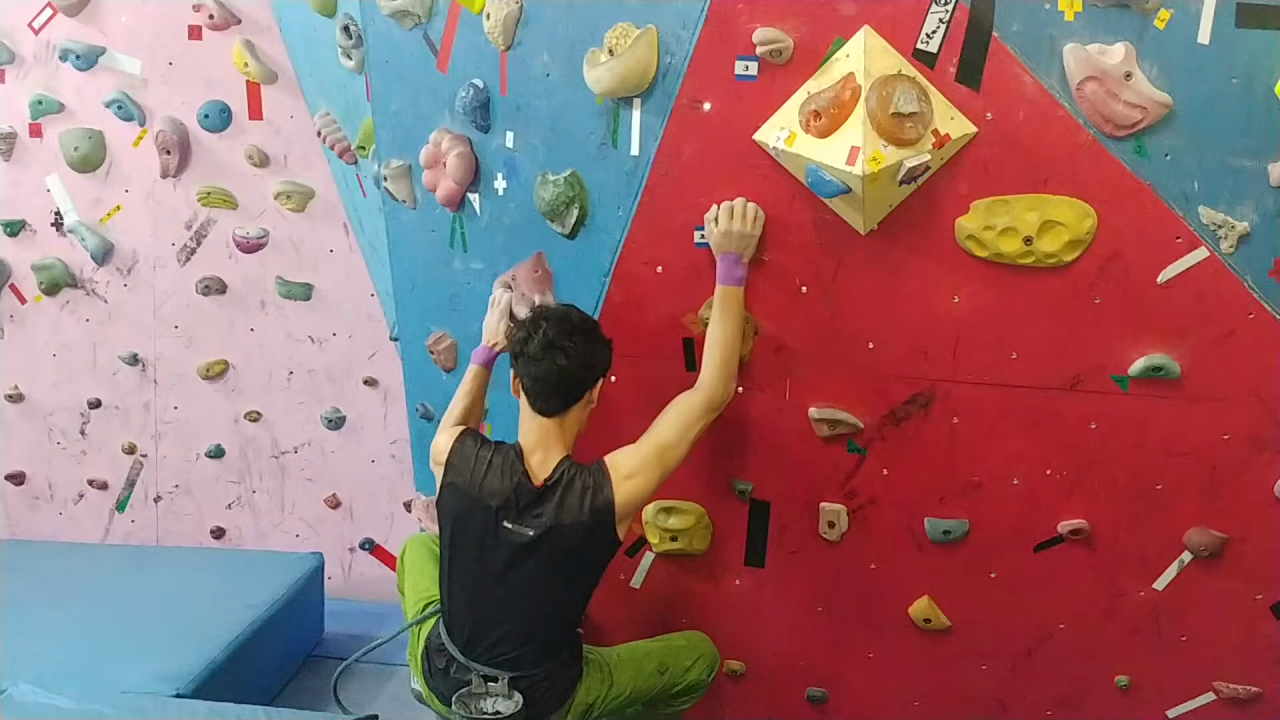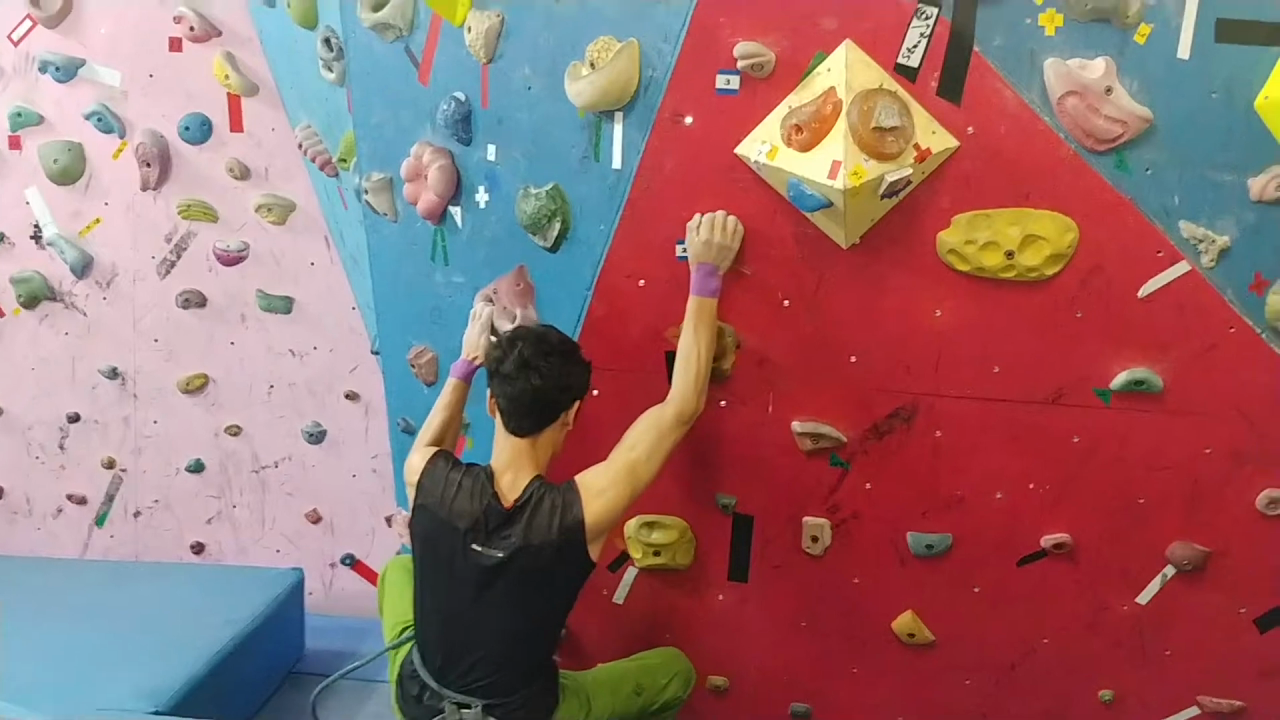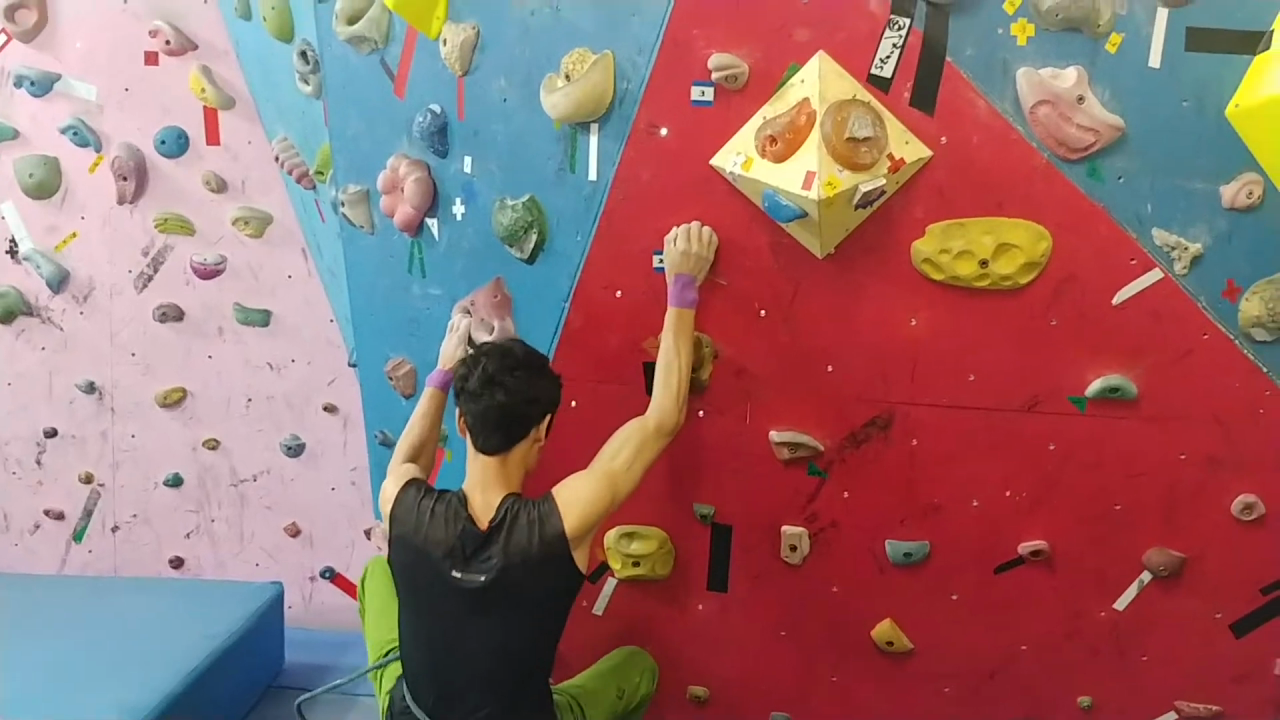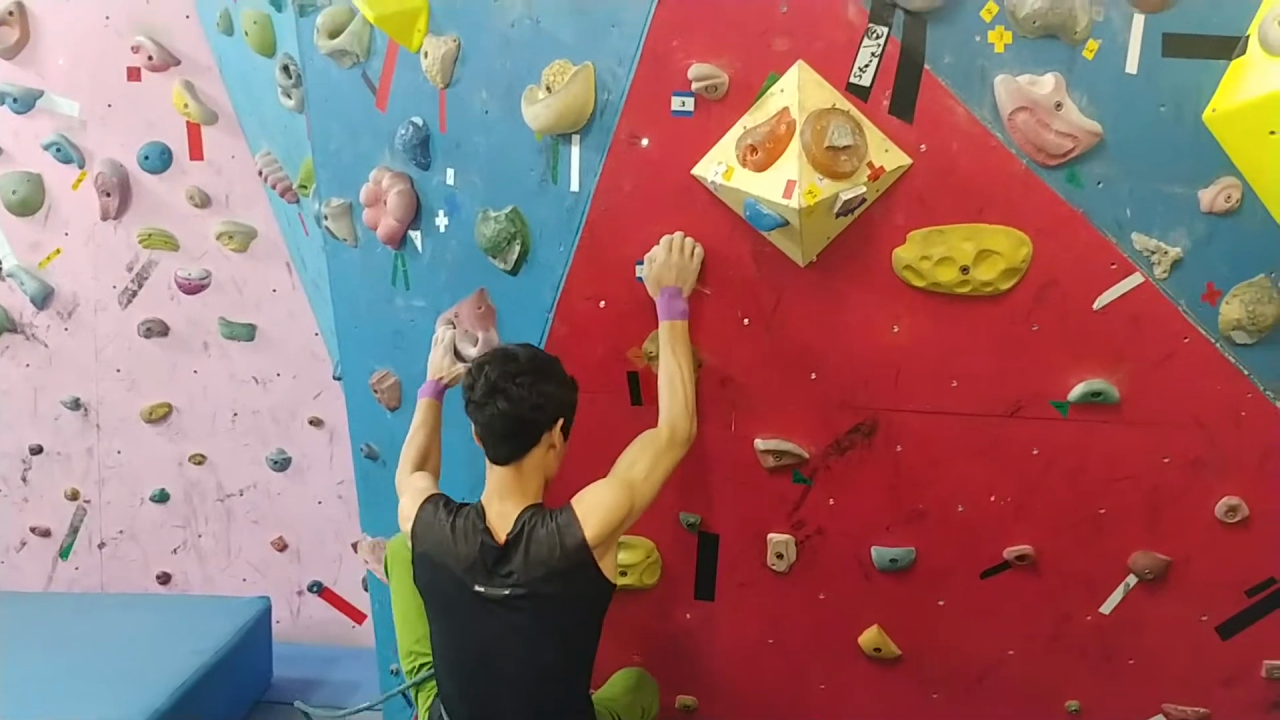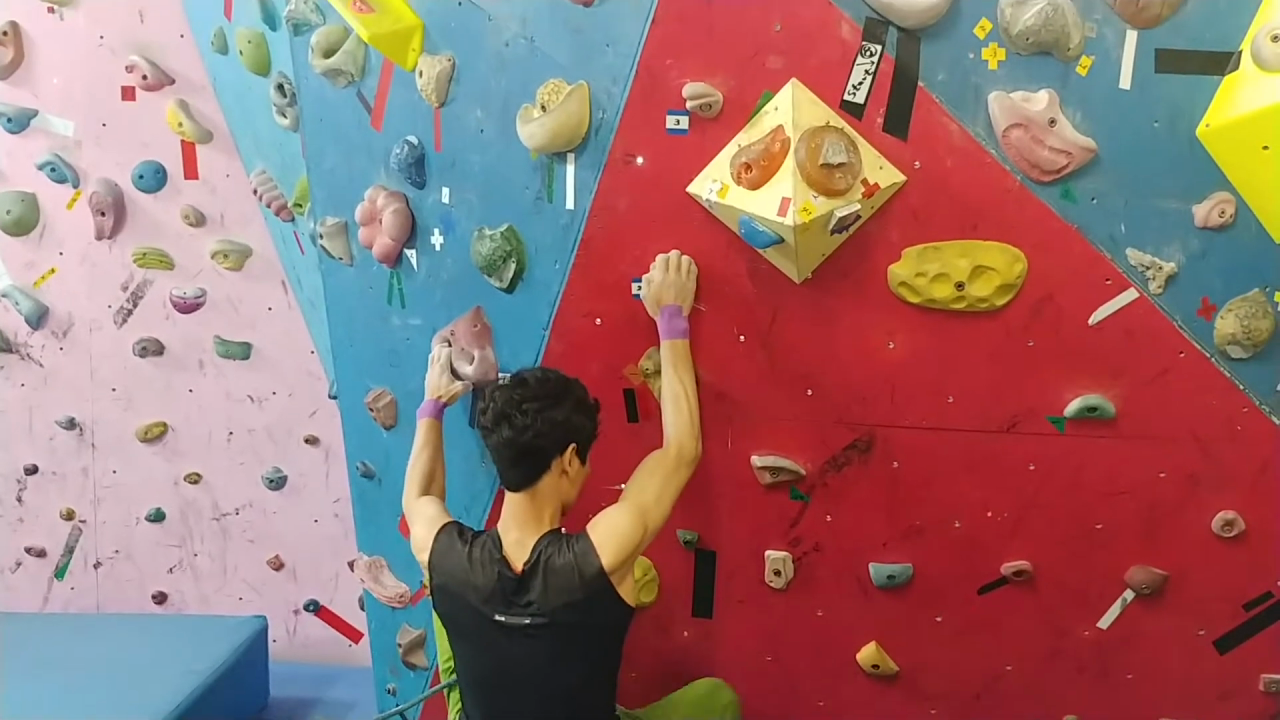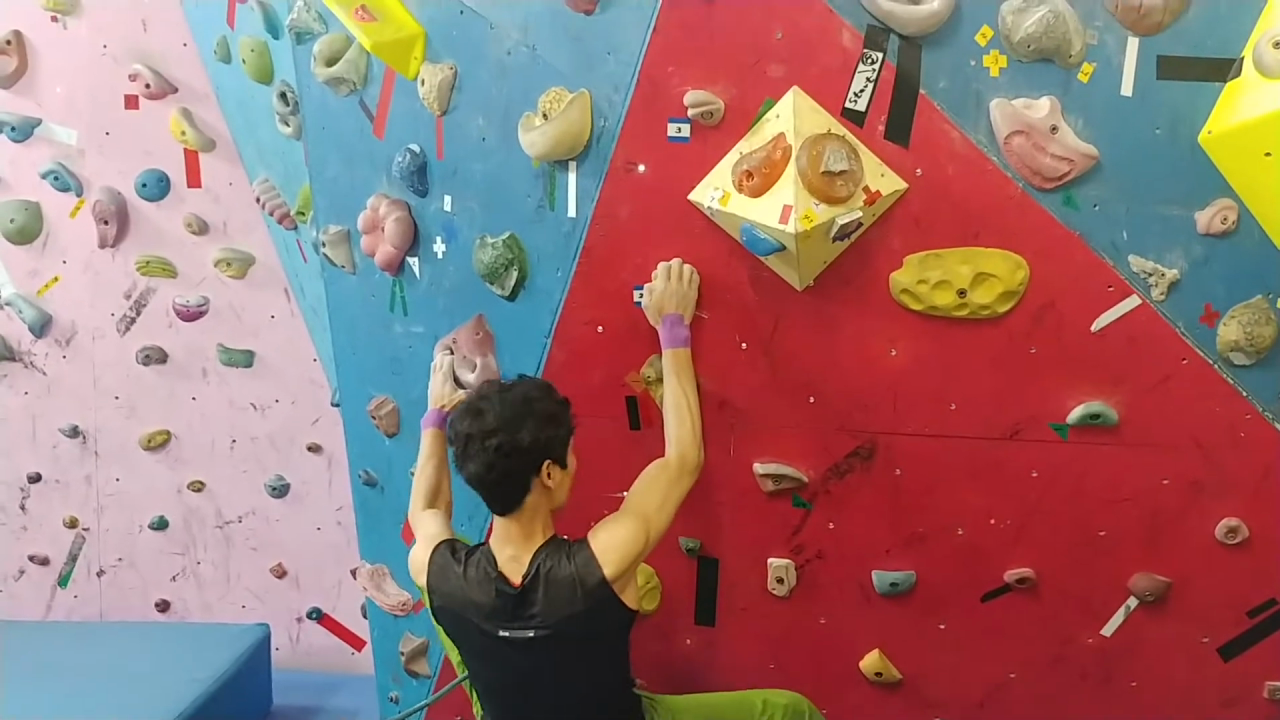
dt=0.4s
person 1, frame 1
left shoulder: (457, 459)
right shoulder: (610, 490)
right elbow: (713, 393)
left wrist: (487, 350)
right wrist: (730, 265)
left knee: (419, 547)
right knee: (700, 656)
person 1, frame 2
left shoulder: (430, 481)
right shoulder: (582, 511)
right elbow: (683, 406)
left wrist: (466, 364)
right wrist: (705, 277)
right knee: (674, 673)
person 1, frame 3
left shoulder: (404, 509)
right shoulder: (562, 523)
left elbow: (405, 465)
right elbow: (664, 419)
left wrist: (442, 375)
right wrist: (682, 289)
right knee: (638, 667)
person 1, frame 4
left shoulder: (428, 528)
right shoulder: (583, 532)
left elbow: (413, 474)
right elbow: (678, 430)
left wrist: (435, 386)
right wrist: (672, 301)
person 1, frame 5
left shoulder: (446, 557)
right shoulder: (599, 556)
left elbow: (419, 501)
right elbow: (683, 449)
left wrist: (433, 405)
right wrist: (673, 319)
person 1, frame 6
left shoulder: (433, 569)
right shoulder: (600, 564)
left elbow: (424, 514)
right elbow: (683, 460)
left wrist: (438, 415)
right wrist: (673, 329)
